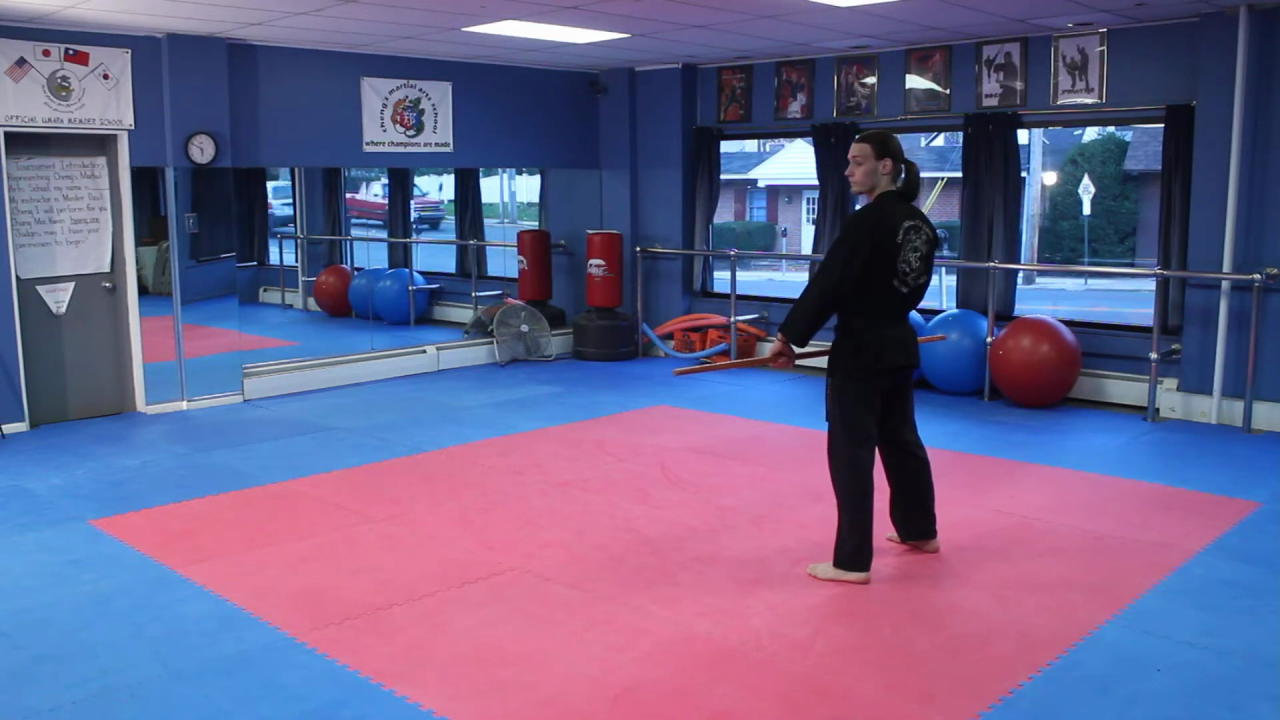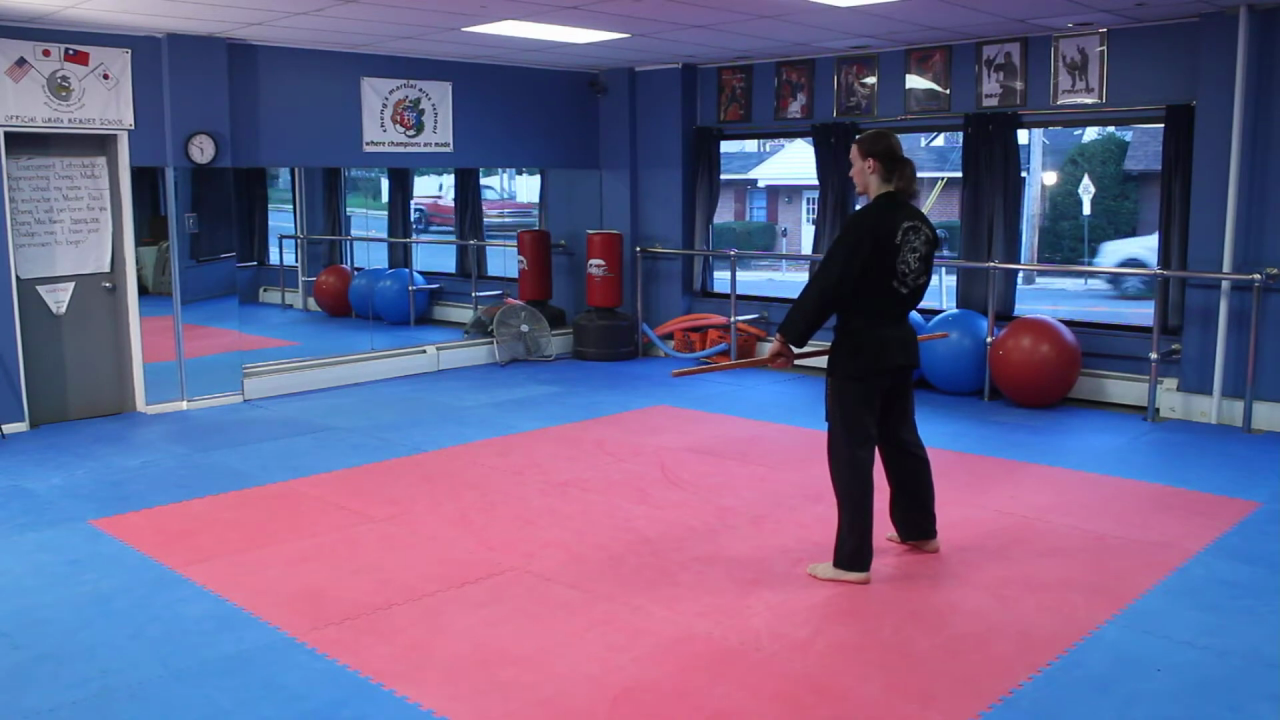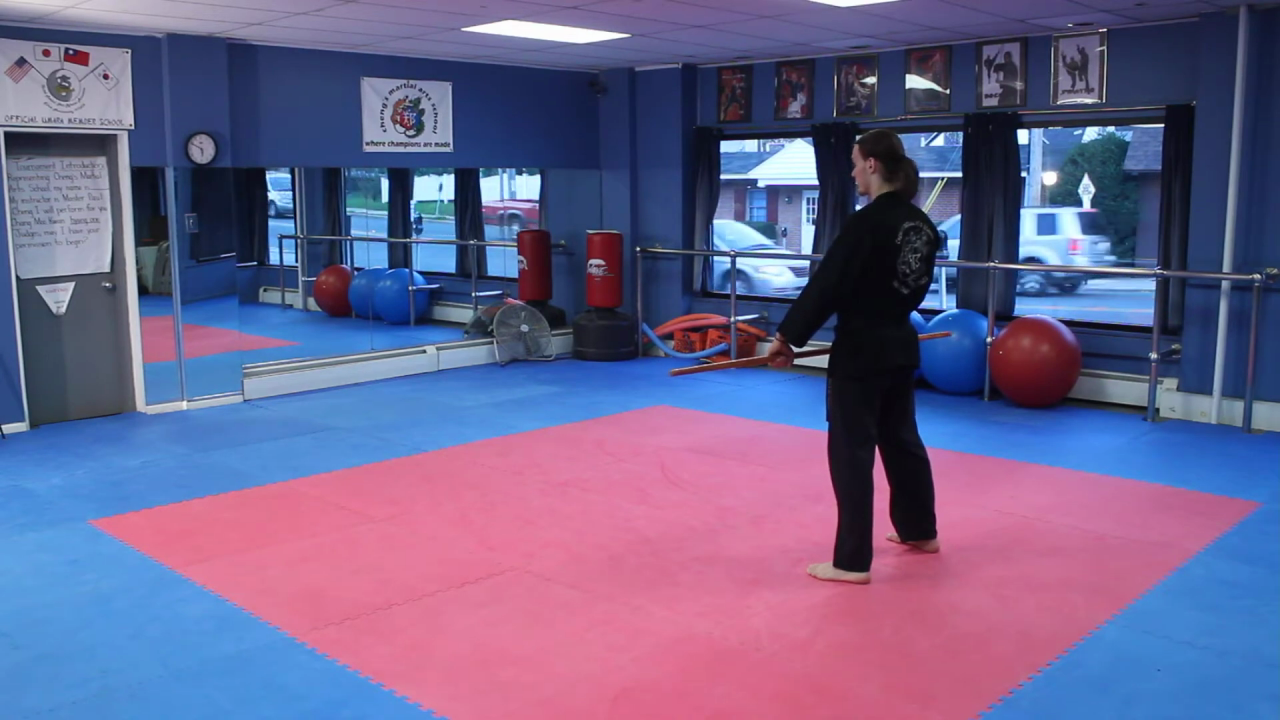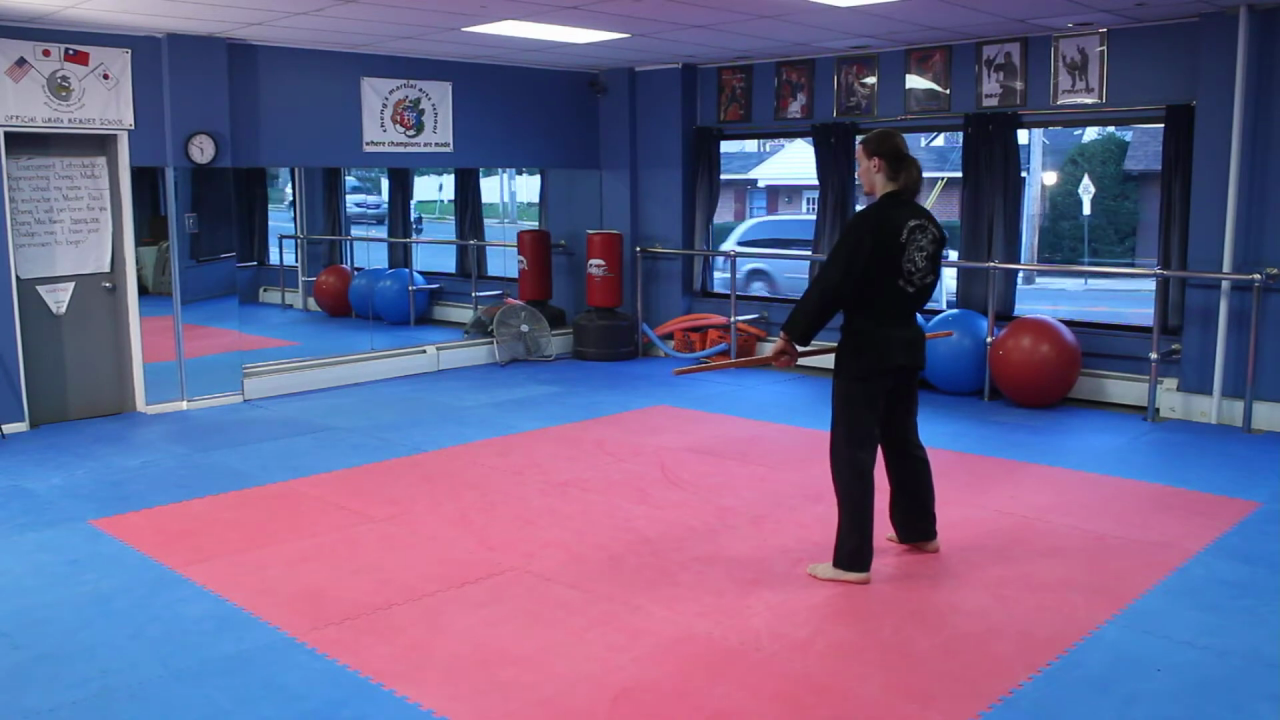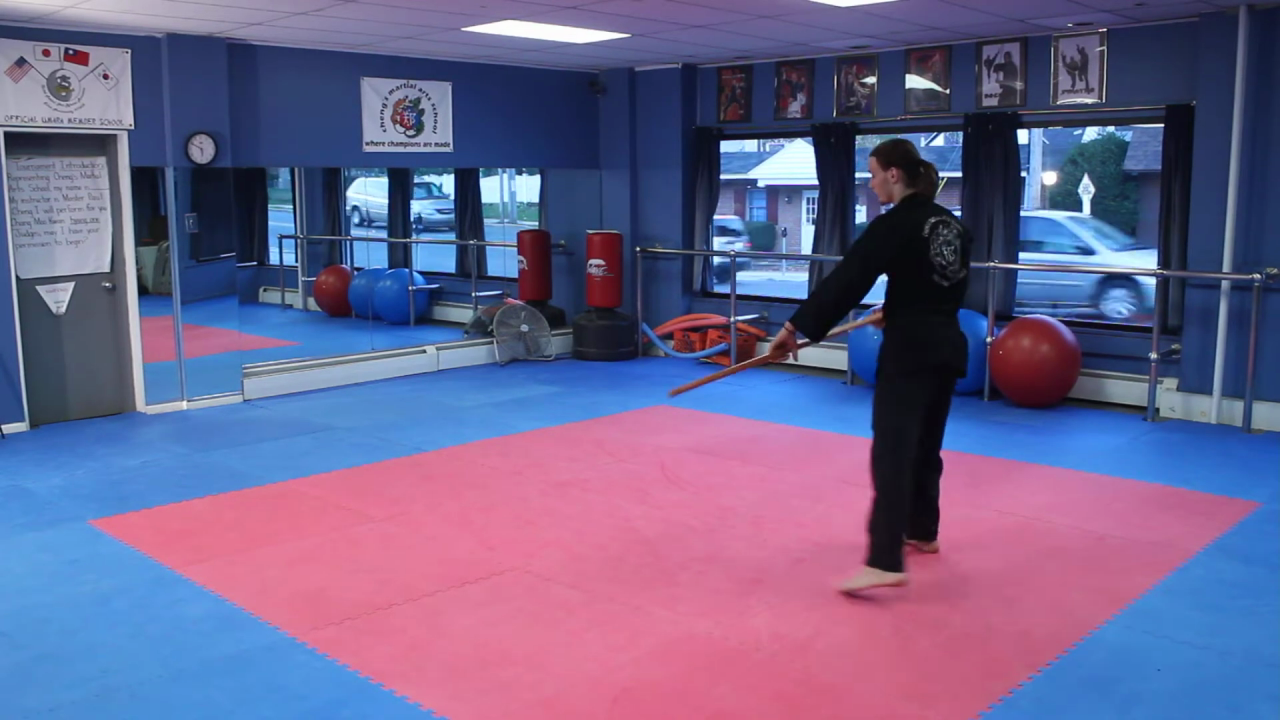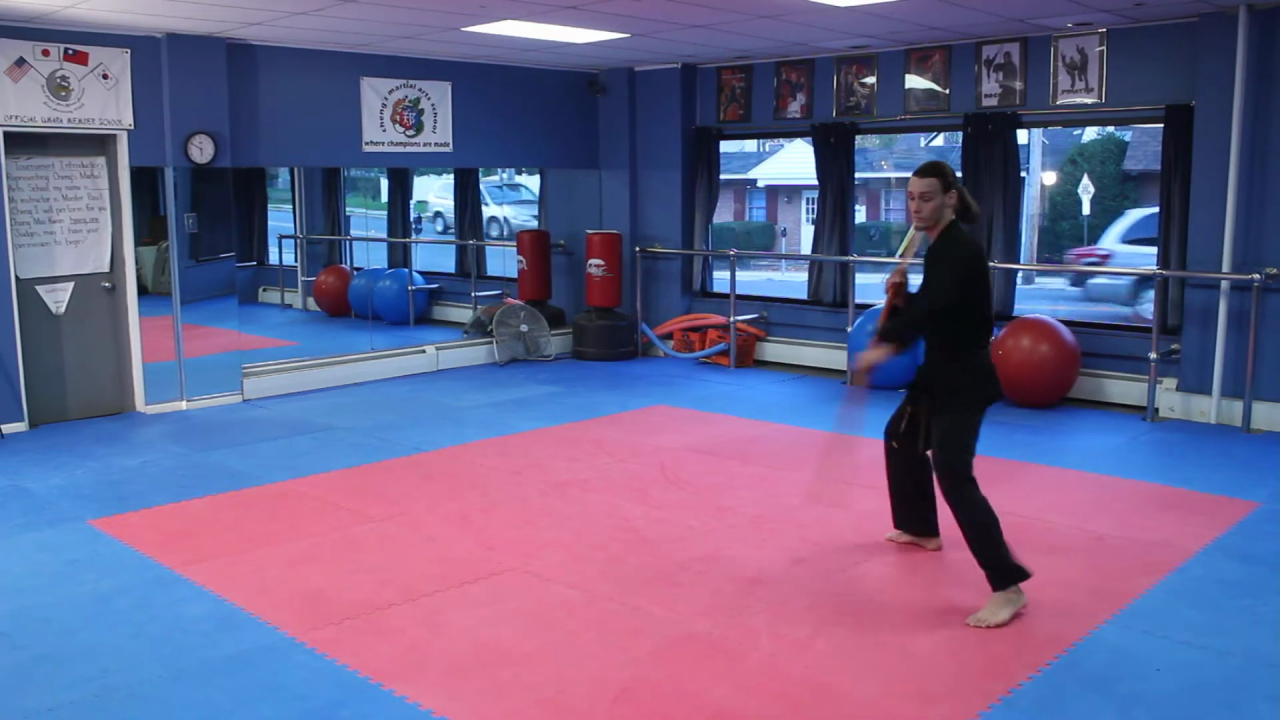
dt=0.4s
person 1, frame 1
left shoulder: (867, 222)
right shoulder: (919, 223)
left elbow: (827, 285)
left wrist: (788, 337)
left hip: (861, 349)
right hip: (899, 344)
left knee: (852, 451)
right knee: (900, 438)
left ankle: (853, 562)
right ankle: (920, 530)
person 1, frame 2
left shoulder: (866, 223)
right shoulder: (919, 223)
left elbow: (826, 285)
left wrist: (787, 337)
left hip: (860, 350)
right hip: (899, 345)
left knee: (852, 451)
right knee: (902, 438)
left ankle: (853, 561)
right ankle: (920, 530)
person 1, frame 3
left shoulder: (866, 223)
right shoulder: (921, 223)
left elbow: (825, 285)
left wrist: (786, 337)
left hip: (861, 349)
right hip: (900, 345)
left knee: (852, 451)
right knee: (901, 438)
left ankle: (853, 562)
right ankle: (920, 530)
person 1, frame 4
left shoulder: (870, 222)
right shoulder: (926, 222)
left elbow: (830, 284)
left wrist: (791, 336)
left hip: (867, 348)
right hip: (907, 343)
left knee: (853, 451)
right knee: (902, 440)
left ankle: (852, 562)
right ankle: (919, 531)
person 1, frame 5
left shoulder: (894, 225)
right shoulder: (951, 222)
left elbow: (847, 279)
left wrist: (796, 327)
left hip: (911, 347)
right hip: (949, 344)
left knee: (893, 448)
right knee: (924, 443)
left ankle: (884, 562)
right ankle: (921, 531)
person 1, frame 6
left shoulder: (954, 249)
right shoulder: (948, 247)
left elbow: (930, 309)
left wrist: (886, 346)
right wrist: (900, 297)
left hip: (959, 376)
right hip: (943, 371)
left knee: (954, 477)
right knee: (902, 439)
left ankle: (1007, 587)
right ankle: (919, 529)
